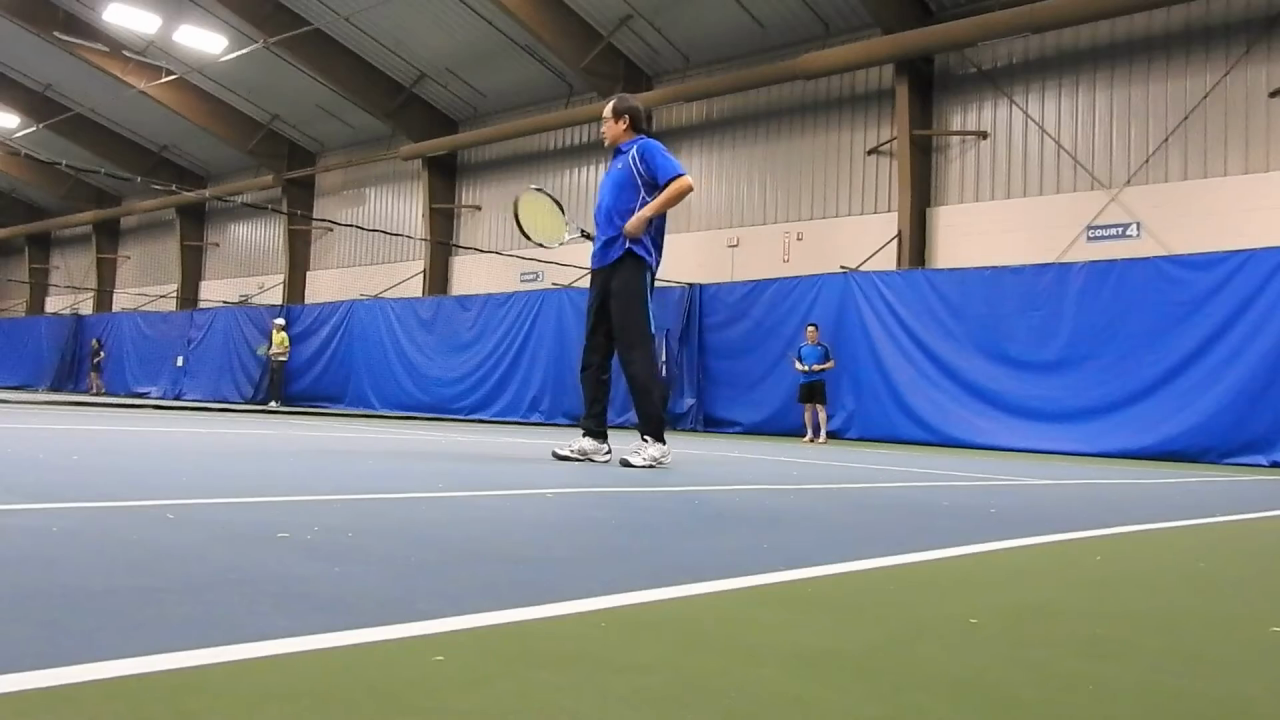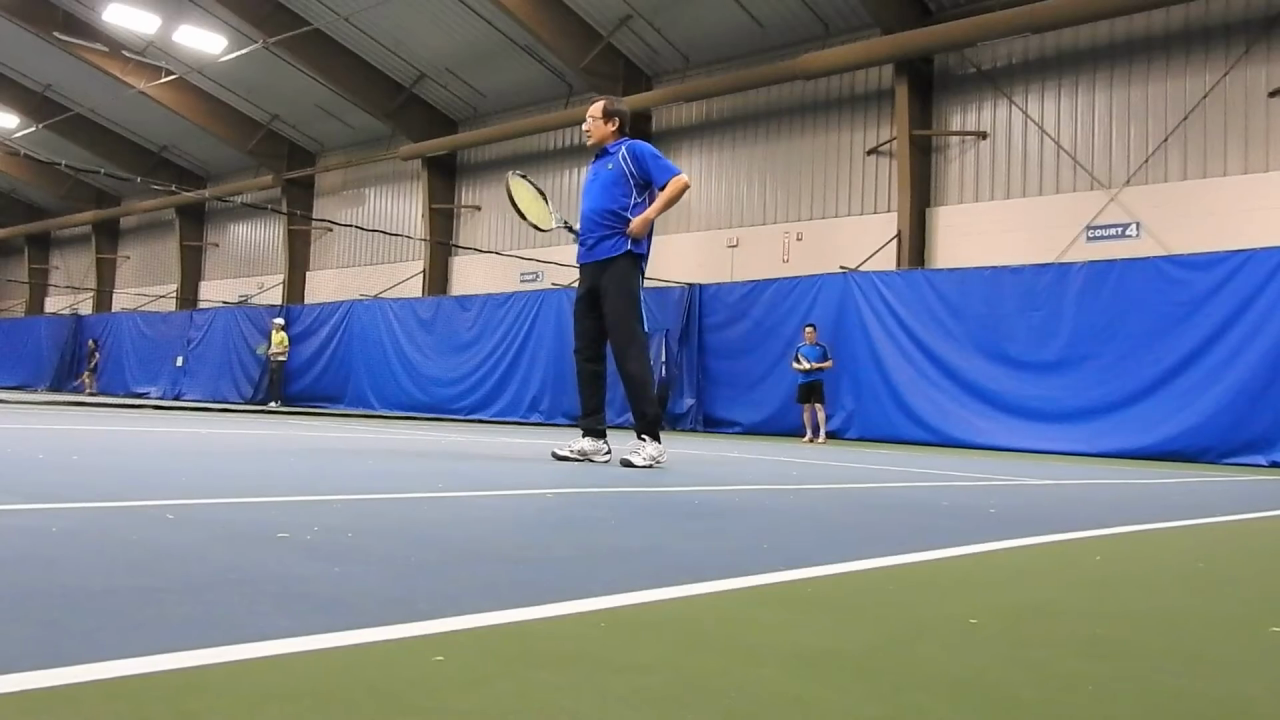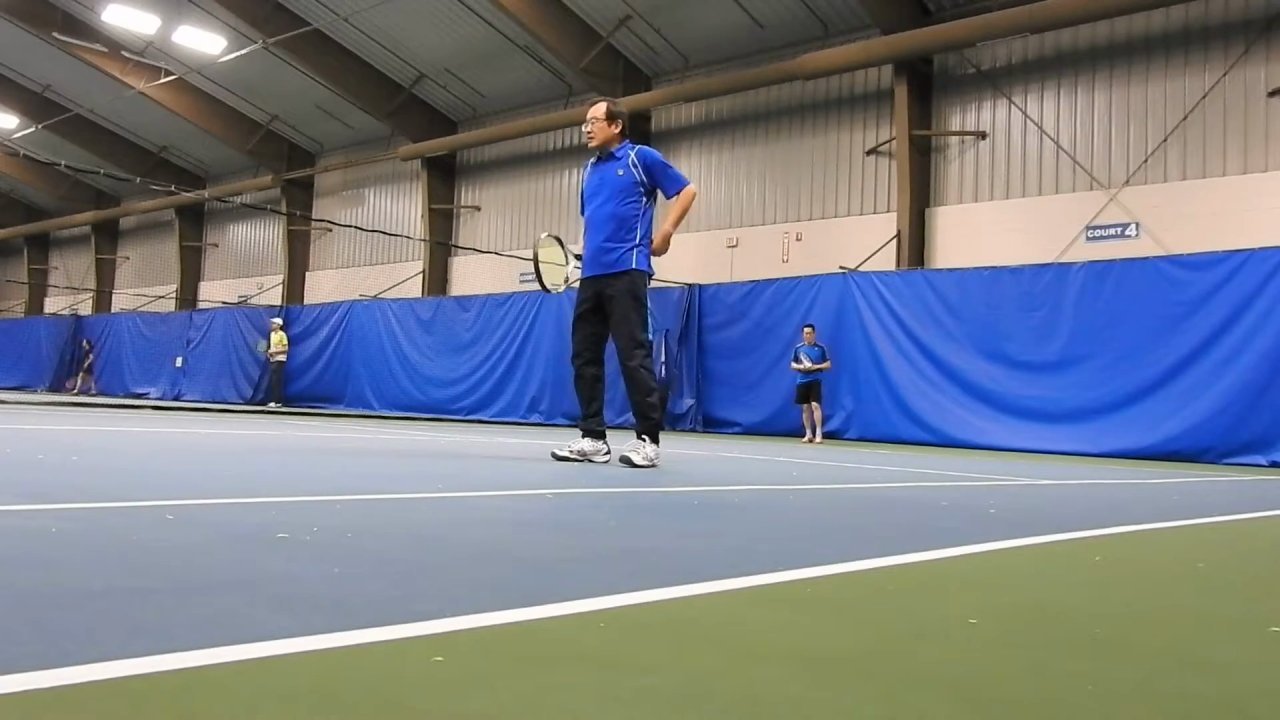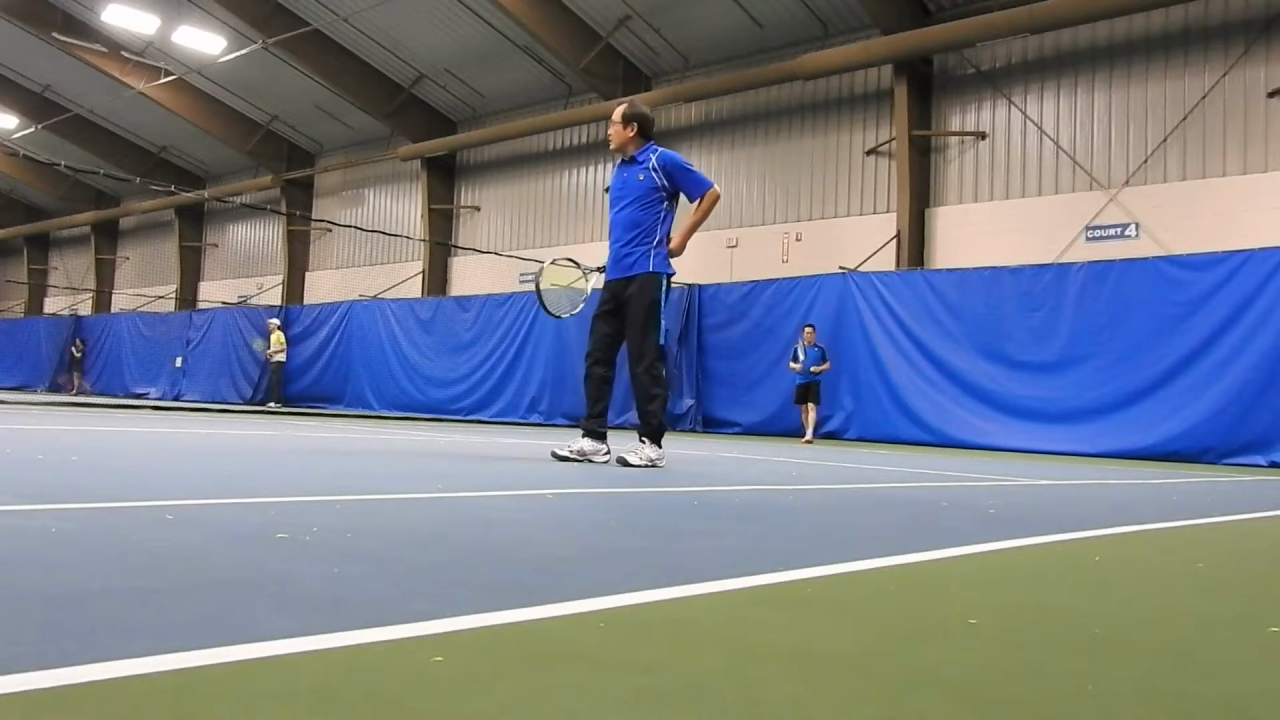
dt=0.3s
person 1, frame 1
left shoulder: (646, 149)
right shoulder: (617, 160)
left elbow: (684, 183)
left wrist: (643, 218)
right wrist: (600, 236)
left hip: (631, 263)
right hip: (605, 265)
left knee: (636, 352)
right knee: (594, 354)
left ankle: (653, 440)
right ankle: (594, 438)
person 1, frame 2
left shoulder: (635, 151)
right shoulder: (594, 165)
left elbow: (680, 182)
left wrist: (648, 216)
right wrist: (578, 233)
left hip: (621, 263)
right hip: (590, 266)
left knee: (629, 351)
right knee: (587, 353)
left ankle: (649, 438)
right ankle: (593, 437)
person 1, frame 3
left shoulder: (643, 157)
right shoulder: (590, 169)
left elbow: (686, 190)
left wrist: (665, 231)
right wrist: (586, 251)
left hip: (627, 270)
right hip: (592, 273)
left knee: (633, 355)
right knee: (584, 356)
left ankle: (648, 438)
right ankle: (592, 438)
person 1, frame 4
left shoulder: (664, 161)
right shoulder: (618, 169)
left elbow: (711, 194)
left wrist: (682, 237)
left hip: (648, 274)
right hip: (616, 277)
left knee: (644, 359)
right knee: (598, 357)
left ankle: (651, 443)
right ankle: (593, 438)
